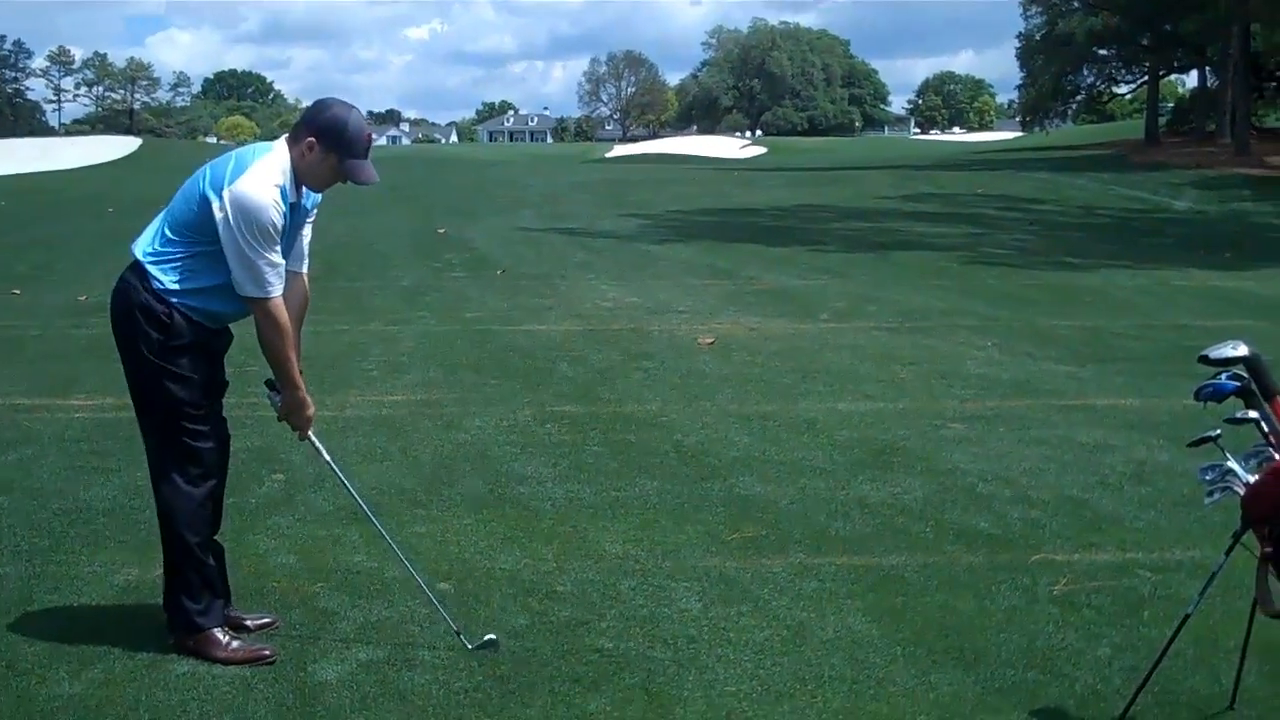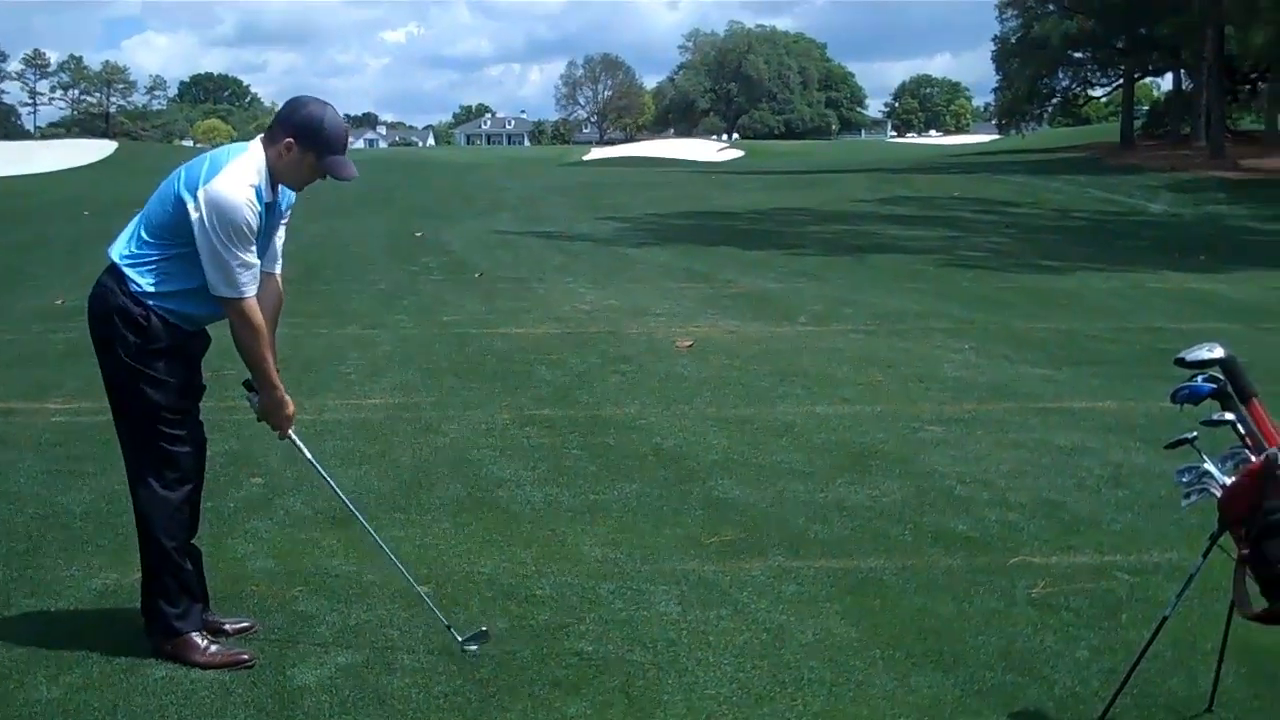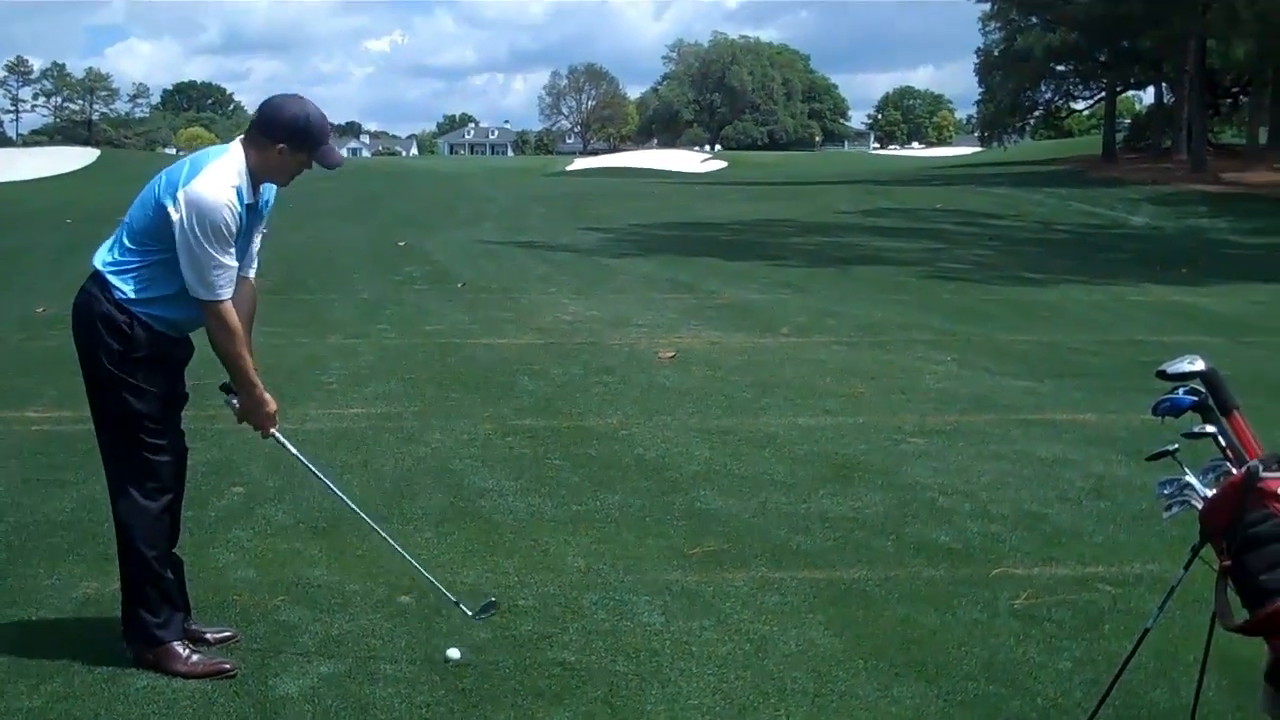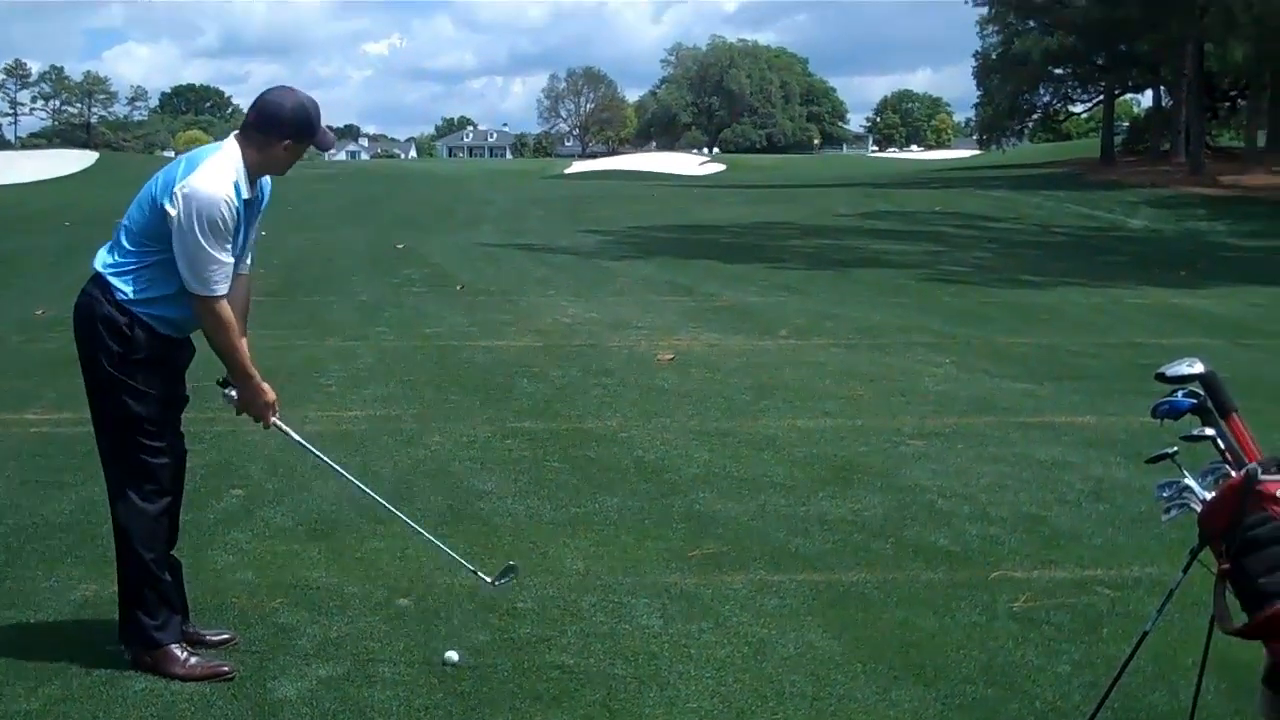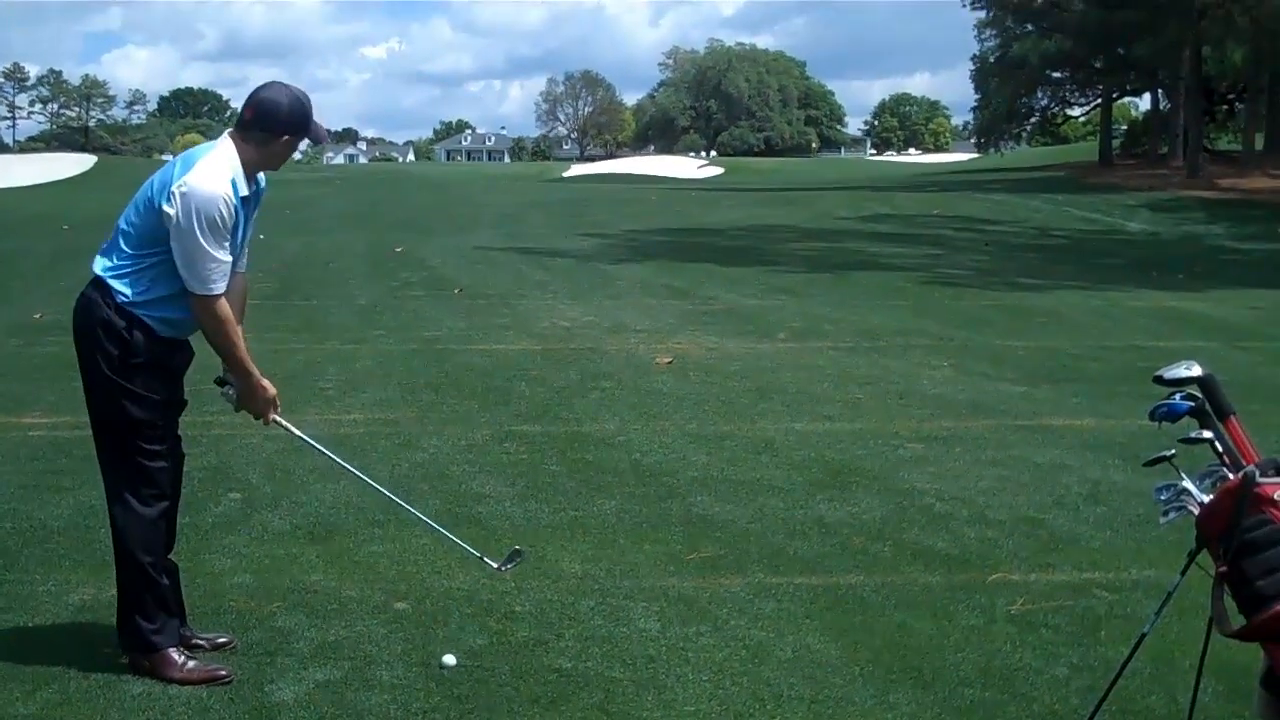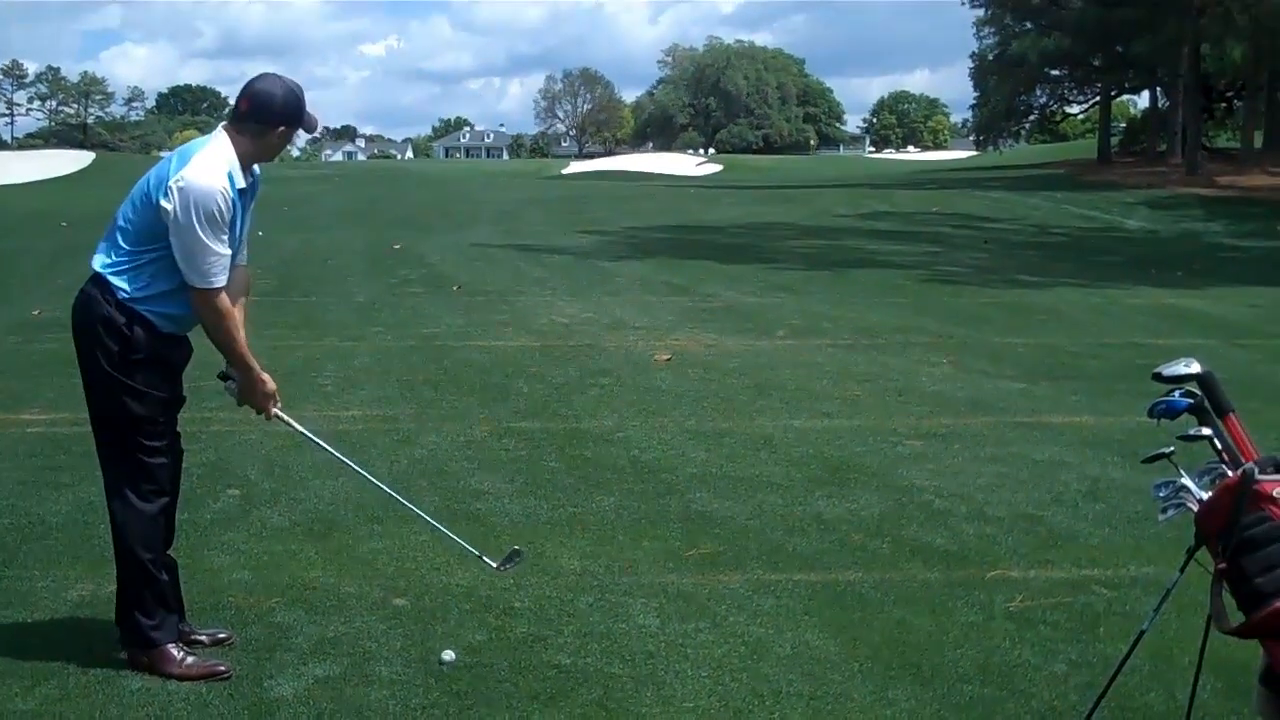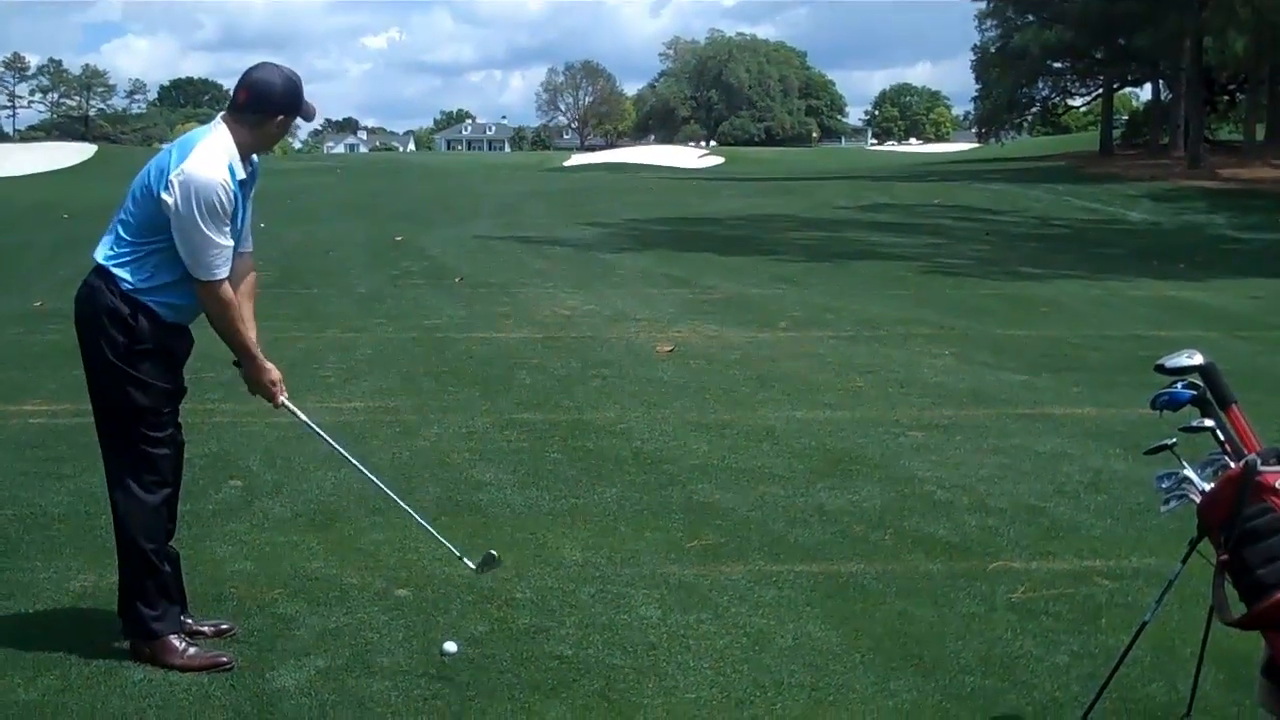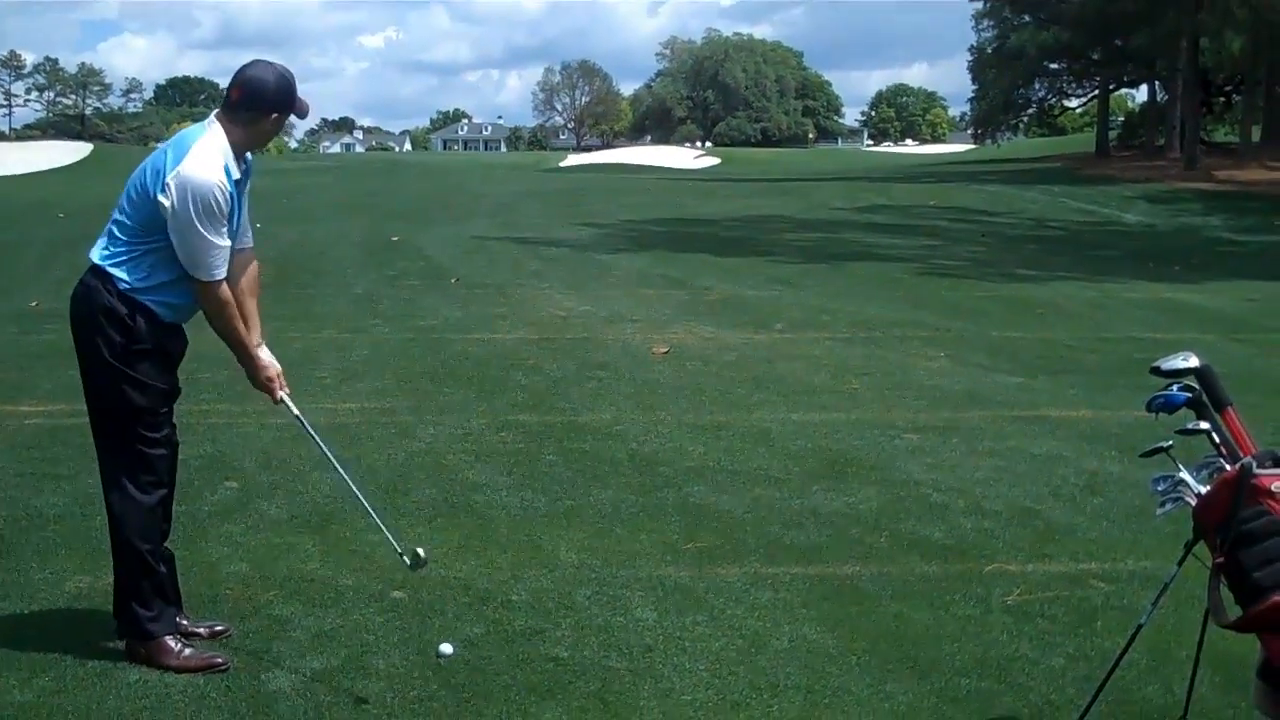
dt=0.1s
person 1, frame 1
left shoulder: (299, 188)
right shoulder: (255, 192)
left elbow: (293, 282)
right elbow: (267, 307)
left wrist: (291, 379)
right wrist: (295, 392)
left hip: (193, 315)
right hip: (156, 314)
left knee: (208, 456)
right knee: (188, 464)
left ankle: (208, 601)
right ankle: (196, 622)
person 1, frame 2
left shoulder: (274, 187)
right shoulder: (230, 192)
left elbow: (267, 283)
right elbow: (241, 308)
left wrist: (269, 380)
right wrist: (273, 391)
left hip: (170, 318)
right hip: (133, 317)
left knee: (185, 460)
right knee: (165, 467)
left ankle: (186, 605)
right ankle: (174, 626)
person 1, frame 3
left shoulder: (255, 189)
right shoulder: (210, 194)
left elbow: (243, 283)
right elbow: (216, 309)
left wrist: (246, 381)
right wrist: (254, 391)
left hip: (154, 326)
right hip: (118, 326)
left knee: (165, 471)
right knee: (145, 477)
left ankle: (168, 615)
right ankle: (155, 636)
person 1, frame 4
left shoulder: (252, 183)
right shoulder: (207, 189)
left elbow: (237, 278)
right elbow: (211, 305)
left wrist: (243, 376)
right wrist: (251, 383)
left hip: (153, 328)
right hip: (119, 327)
left knee: (164, 473)
right knee: (144, 479)
left ankle: (166, 618)
right ankle: (153, 638)
person 1, frame 5
left shoulder: (244, 180)
right shoulder: (205, 188)
left elbow: (234, 279)
right elbow: (208, 302)
left wrist: (242, 373)
right wrist: (250, 380)
left hip: (153, 332)
right hip: (119, 330)
left knee: (161, 477)
right knee: (141, 482)
left ankle: (164, 623)
right ankle: (150, 642)
person 1, frame 6
left shoulder: (240, 173)
right shoulder: (203, 182)
left elbow: (235, 272)
right elbow: (208, 297)
left wrist: (244, 366)
right wrist: (251, 374)
left hip: (151, 327)
right hip: (118, 326)
left knee: (160, 473)
right knee: (141, 478)
left ankle: (163, 618)
right ankle: (150, 638)
person 1, frame 7
left shoulder: (237, 162)
right shoulder: (204, 174)
left elbow: (241, 259)
right elbow: (213, 287)
left wrist: (255, 352)
right wrist: (252, 364)
left hip: (153, 318)
right hip: (122, 318)
left knee: (161, 464)
right knee: (143, 469)
left ankle: (164, 610)
right ankle: (151, 629)
person 1, frame 8
left shoulder: (231, 159)
right shoulder: (200, 175)
left elbow: (241, 255)
right elbow: (211, 288)
left wrist: (259, 345)
right wrist: (250, 362)
left hip: (147, 317)
right hip: (118, 317)
left knee: (155, 465)
right knee: (140, 469)
left ankle: (159, 611)
right ankle: (147, 630)
